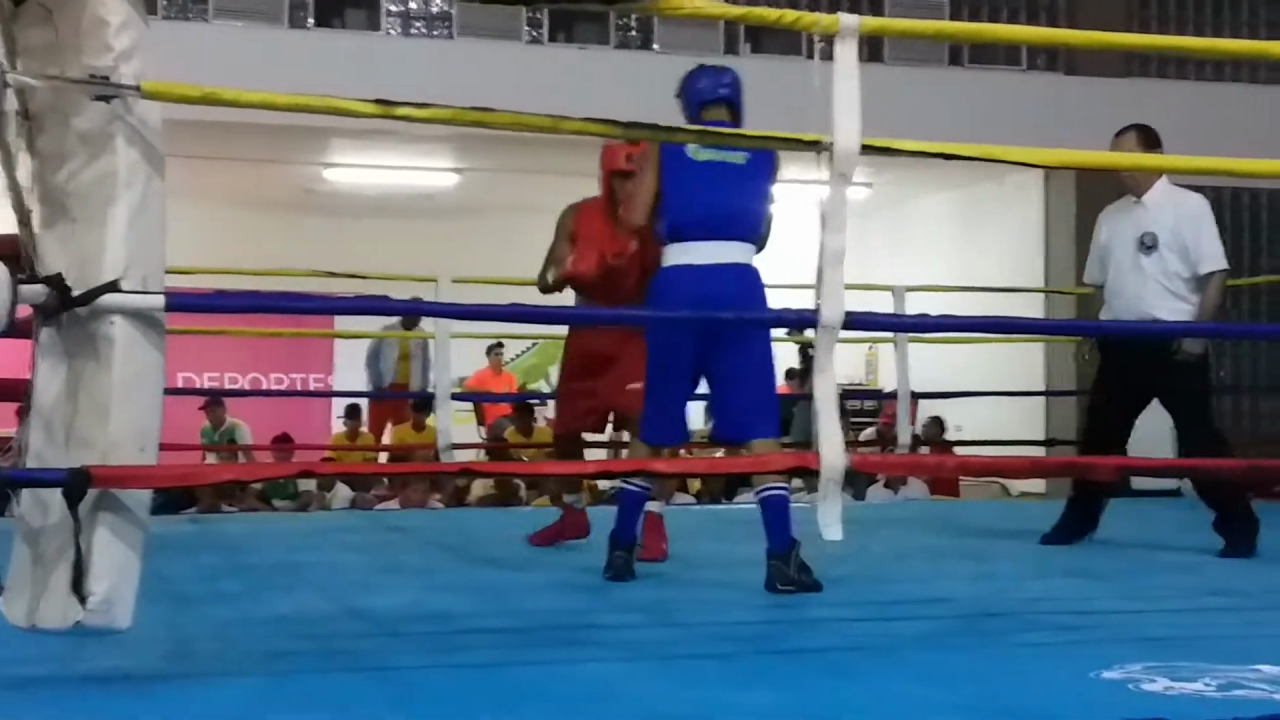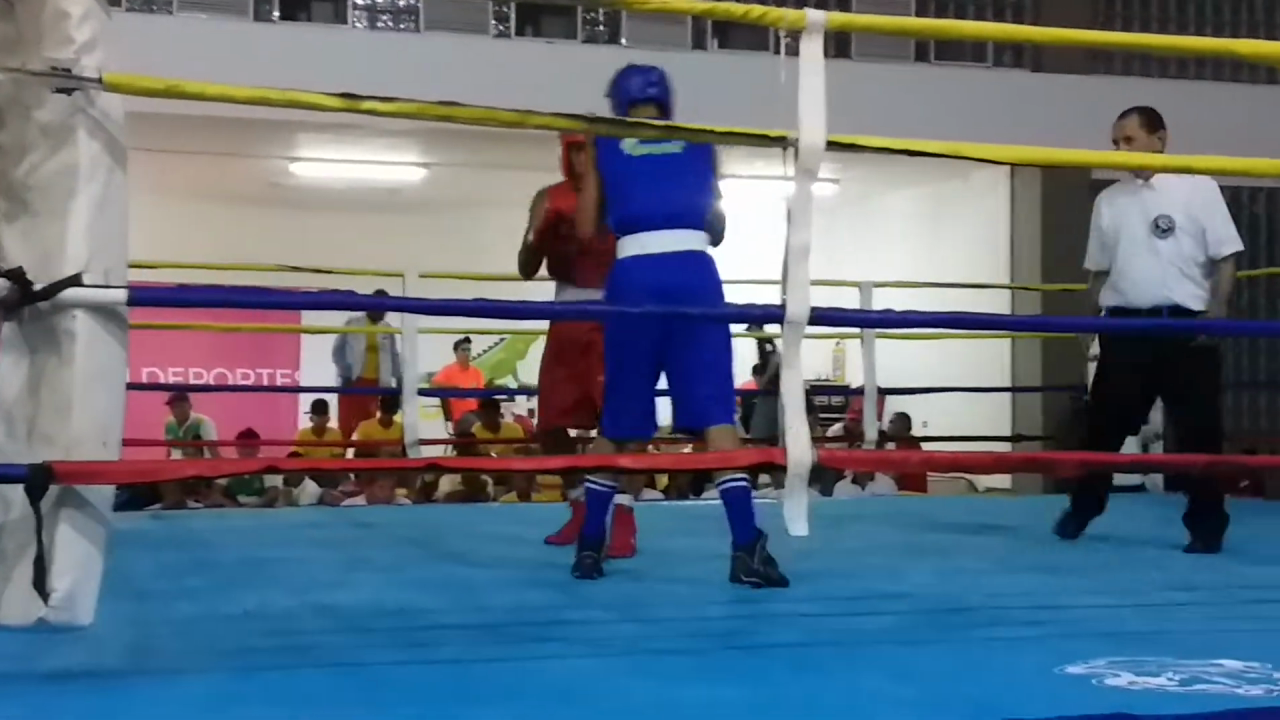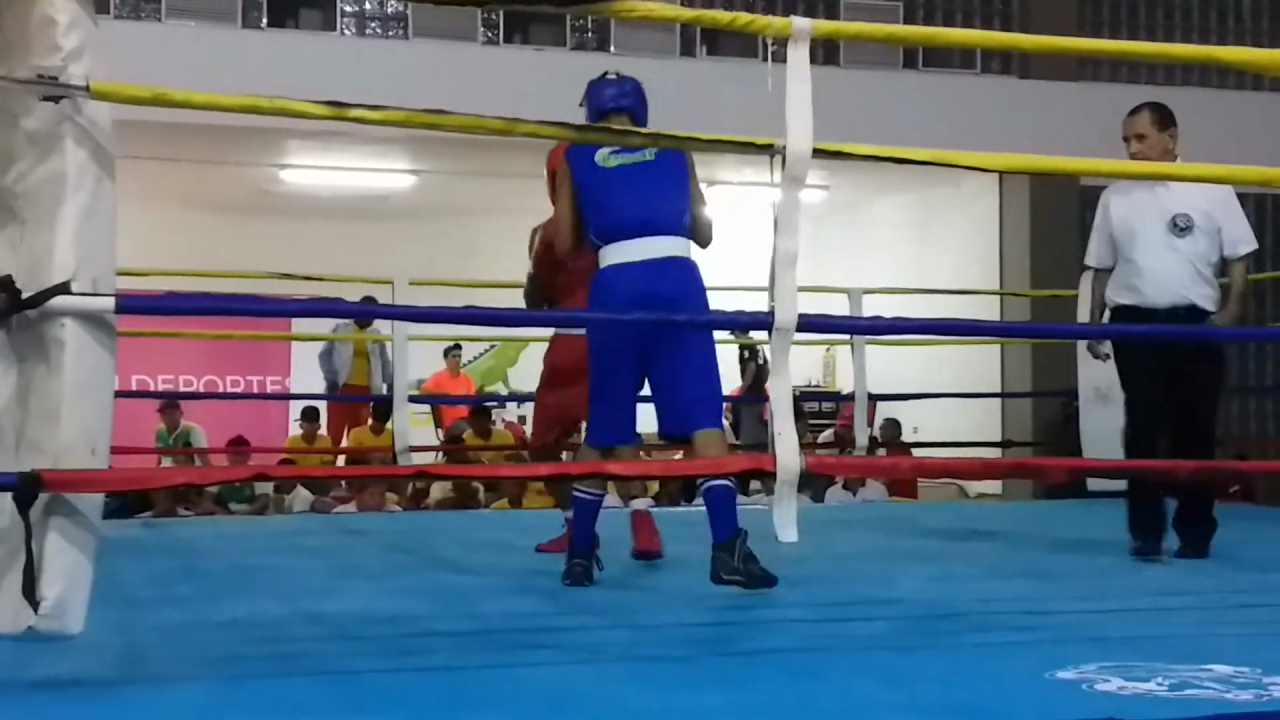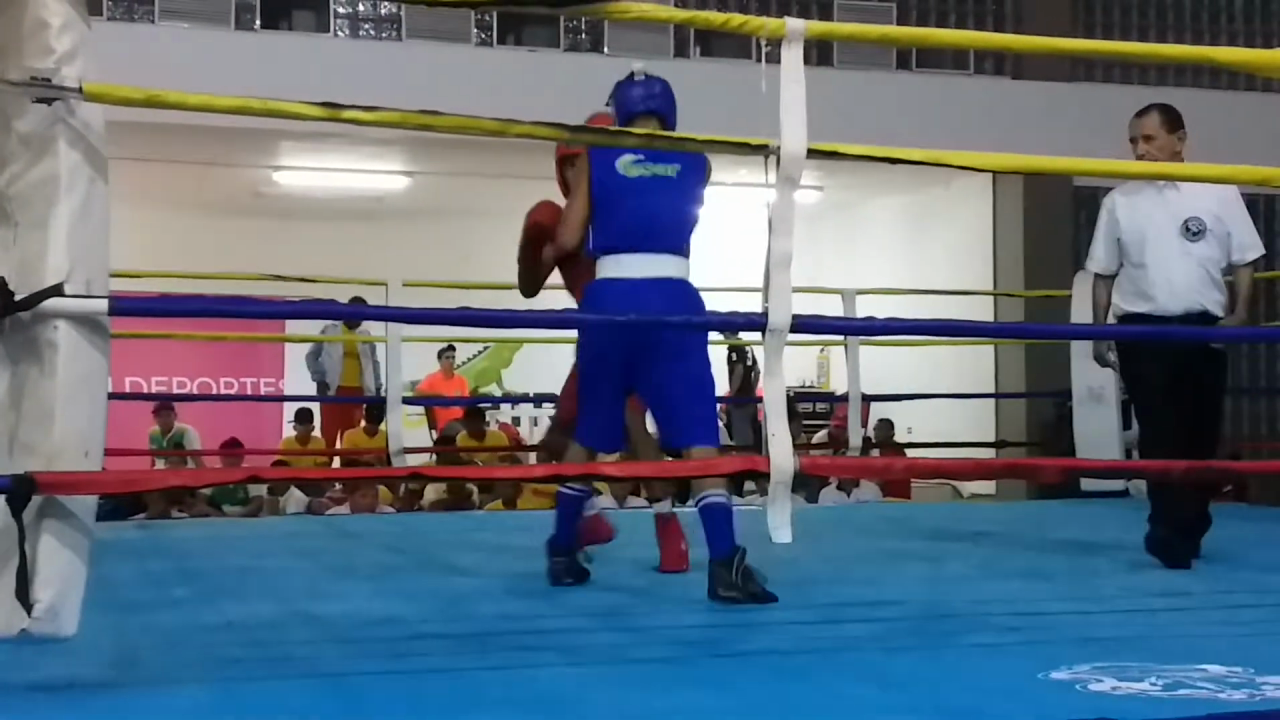
dt=0.2s
person 1, frame 1
left shoulder: (665, 146)
right shoulder: (763, 156)
left elbow: (635, 220)
left hip: (677, 286)
right hip: (738, 287)
left knee: (654, 426)
right knee: (759, 427)
left ankle: (621, 548)
right ankle: (781, 557)
person 1, frame 2
left shoulder: (602, 146)
right shoulder: (700, 146)
left elbow: (587, 230)
left hip: (634, 278)
right hip: (693, 275)
left knee: (618, 421)
right knee: (716, 414)
left ankle: (589, 547)
right ankle: (746, 549)
person 1, frame 3
left shoulder: (575, 158)
right shoulder: (675, 151)
left elbow: (563, 245)
right elbow: (703, 233)
left hip: (616, 287)
right hip: (676, 281)
left knee: (603, 430)
right knee: (702, 418)
left ankle: (579, 555)
right ankle: (727, 545)
person 1, frame 4
left shoulder: (594, 158)
right shoulder: (695, 164)
left elbow: (567, 240)
left hip: (610, 300)
right hip: (672, 302)
left knee: (589, 432)
right knee: (698, 436)
left ankle: (562, 552)
right ankle: (725, 563)
person 2, frame 1
left shoulder: (1187, 205)
right shoulder: (1110, 217)
left elbow: (1214, 274)
left wrist: (1199, 331)
left hip: (1172, 344)
right hip: (1121, 341)
left knee: (1199, 434)
right knee: (1100, 433)
left ankle: (1239, 527)
right ankle: (1079, 518)
person 2, frame 2
left shoulder: (1198, 189)
right shoulder: (1109, 200)
left elbow: (1226, 257)
right elbow: (1098, 270)
left wrist: (1216, 312)
left hip: (1183, 325)
right hip: (1125, 326)
left knee: (1197, 427)
right knee: (1105, 418)
left ankle: (1206, 524)
right ankle: (1084, 505)
person 2, frame 3
left shoulder: (1211, 189)
right shoulder: (1115, 197)
left elbow: (1238, 255)
right elbow: (1102, 267)
left wrist: (1231, 309)
right wrist: (1095, 324)
left hip: (1195, 323)
right hip: (1135, 323)
left knee: (1193, 431)
right knee: (1145, 426)
left ankle: (1194, 529)
right ankle: (1147, 528)
person 2, frame 4
left shoulder: (1219, 192)
right shoulder: (1119, 201)
left elbow: (1245, 260)
right elbow: (1104, 274)
left wrist: (1238, 315)
right wrist: (1099, 332)
left hip: (1203, 330)
right hip: (1143, 330)
left knee: (1198, 436)
right knee: (1158, 434)
left ankle: (1187, 530)
right ankle: (1170, 533)
person 3, frame 1
left shoulder: (649, 221)
right shoulder: (576, 216)
right elbow: (545, 283)
right wrist: (564, 272)
left hip: (633, 332)
right hip: (587, 330)
left knee: (643, 422)
right knee: (565, 429)
left ankle: (653, 526)
right ankle: (572, 514)
person 3, frame 2
right shoulder: (549, 200)
right elbow: (526, 270)
right wrist: (539, 232)
right hip: (568, 318)
right knee: (550, 424)
left ankle: (622, 520)
right ankle: (581, 511)
person 3, frame 3
right shoulder: (545, 234)
right elbow: (534, 303)
right wrist: (540, 262)
right hip: (565, 345)
right knee: (543, 445)
left ankle: (643, 523)
right ankle: (575, 526)
person 3, frame 4
right shoulder: (556, 221)
right elbow: (528, 287)
right wrist: (532, 240)
left knee: (628, 420)
right knee: (559, 435)
left ankle: (668, 527)
right ankle: (590, 519)
